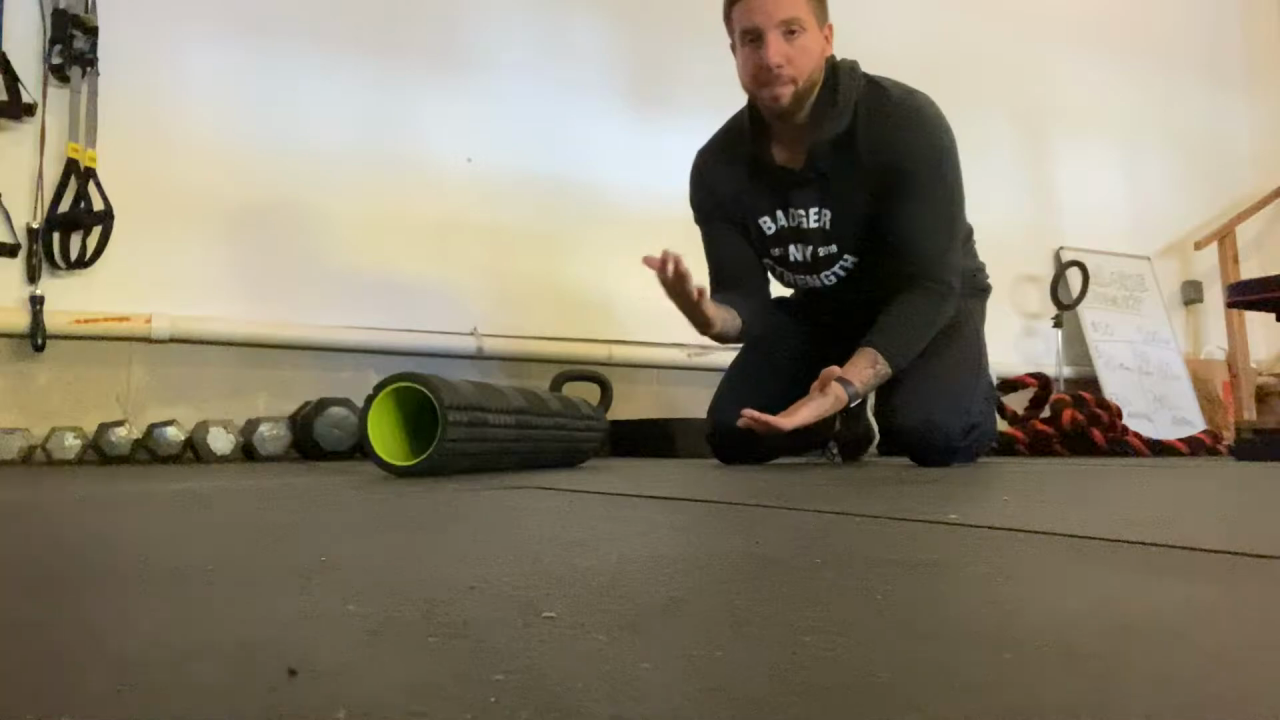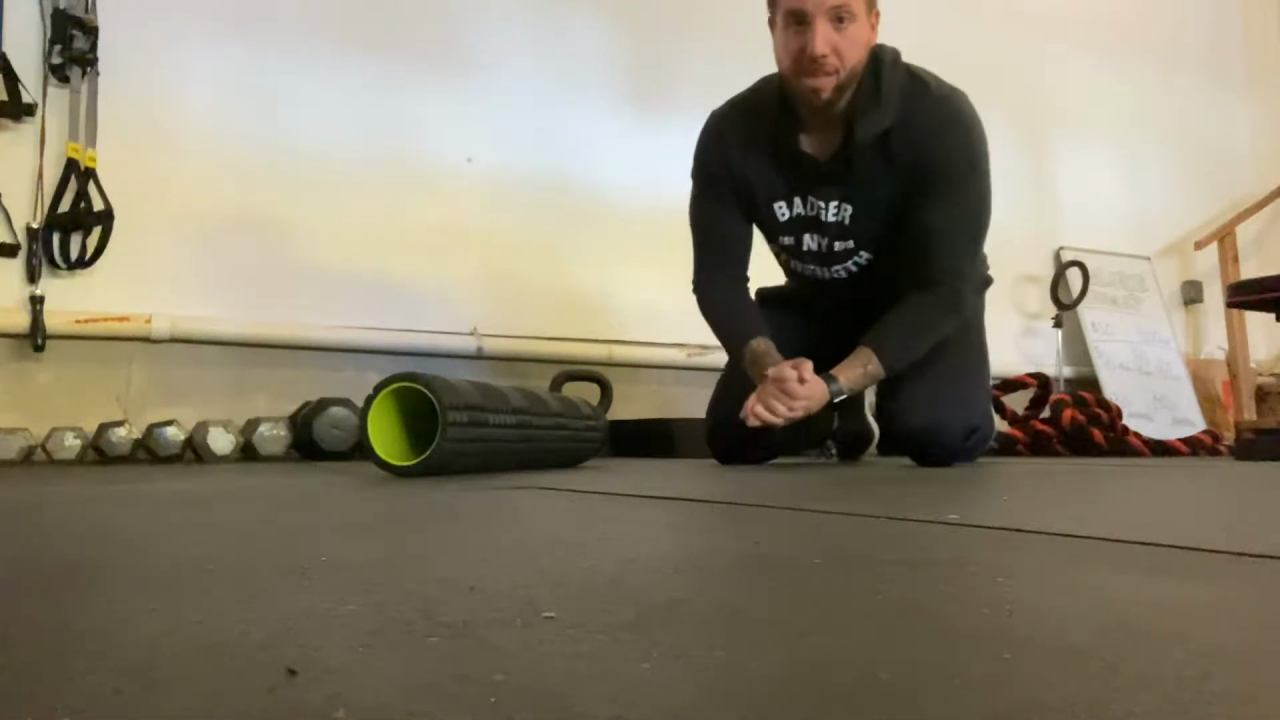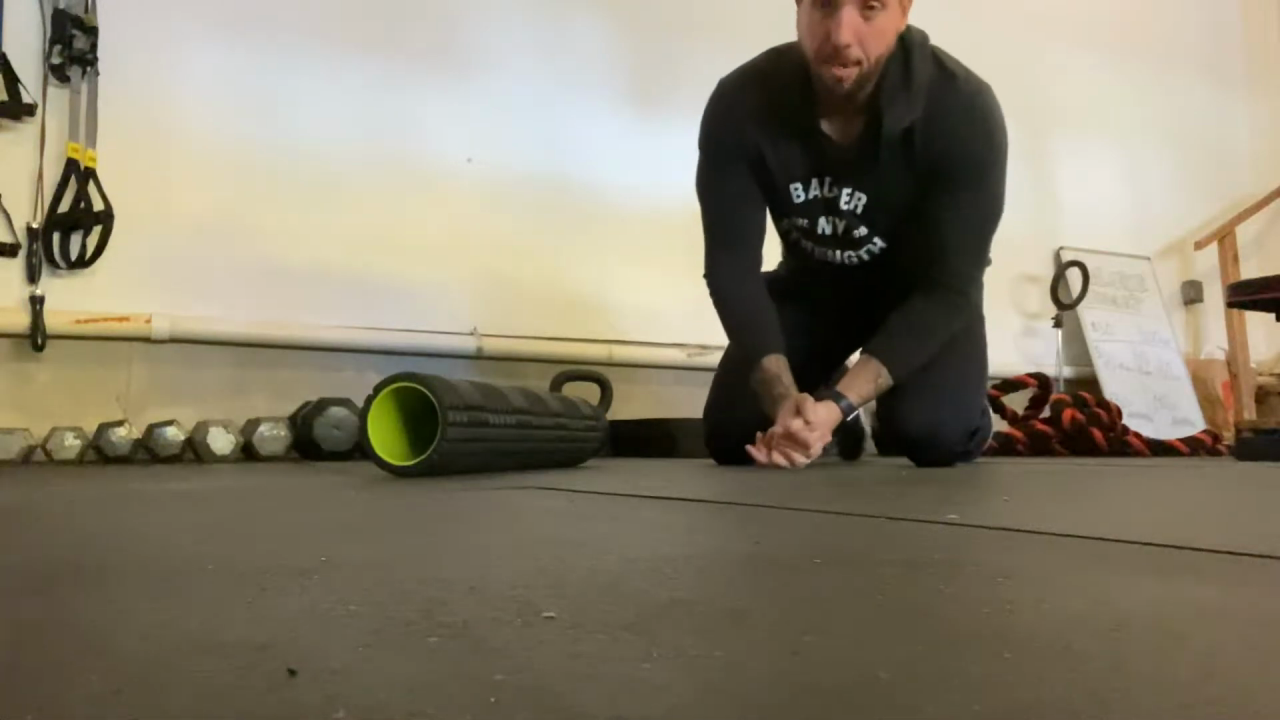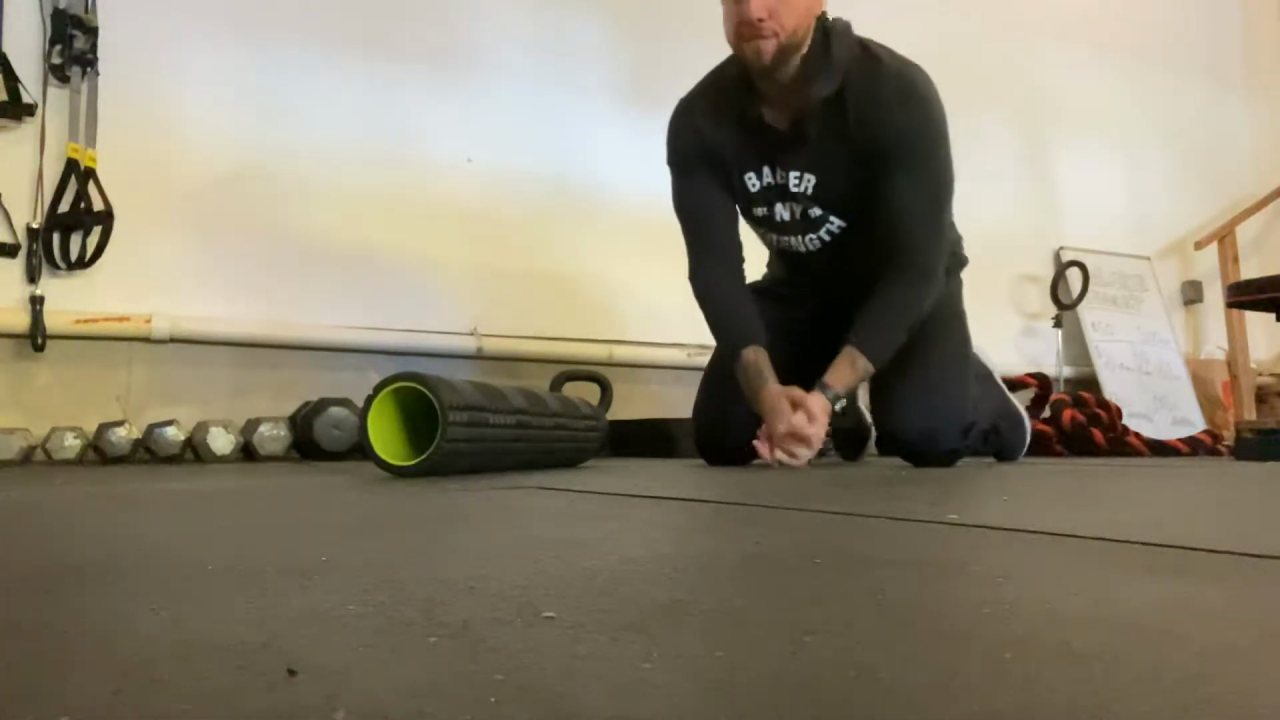
dt=0.5s
person 1, frame 1
left shoulder: (905, 122)
right shoulder: (717, 167)
left elbow: (930, 285)
right elbow: (748, 296)
left wrist: (844, 385)
right wrist: (711, 318)
left hip: (931, 300)
right hip: (824, 305)
left knee: (930, 432)
right knee: (732, 432)
left ankle: (971, 396)
right ankle: (846, 416)
person 1, frame 2
left shoulder: (940, 119)
right shoulder: (729, 135)
left elbow: (944, 289)
right elbow: (718, 279)
left wrist: (829, 386)
right wrist: (772, 370)
left hip: (931, 303)
right hip: (814, 300)
left knee: (934, 432)
right knee: (733, 436)
right ankle: (843, 413)
person 1, frame 3
left shoulder: (963, 111)
right shoulder: (740, 104)
left elbow: (945, 288)
right elbow: (733, 265)
left wrist: (838, 406)
right wrist: (784, 401)
left hip: (922, 286)
right hip: (809, 281)
left knee: (933, 434)
right knee: (730, 436)
right ankle: (834, 395)
person 1, frame 4
left shoulder: (895, 91)
right shoulder: (698, 118)
left elbow: (913, 268)
right elbow: (714, 266)
left wrist: (827, 395)
right wrist: (767, 393)
left hip: (906, 281)
right hip: (798, 285)
left knee: (924, 434)
right knee: (720, 437)
left ankle: (977, 396)
right ankle: (845, 404)
